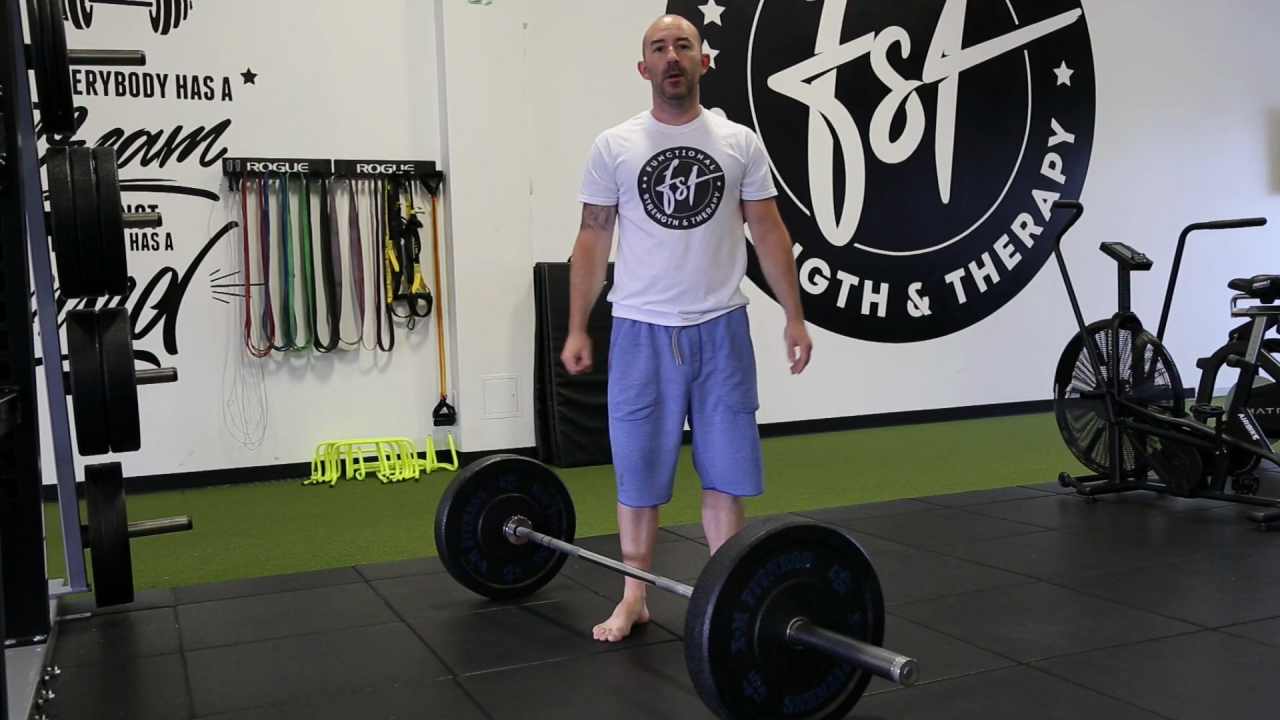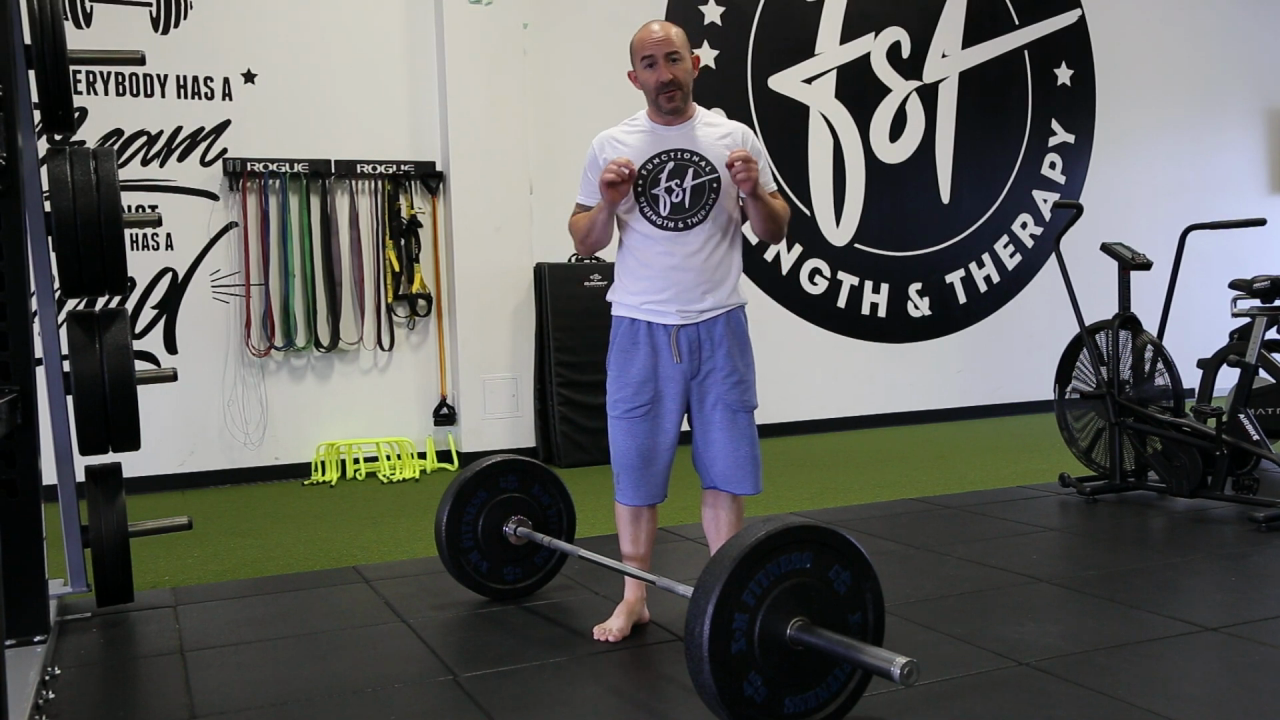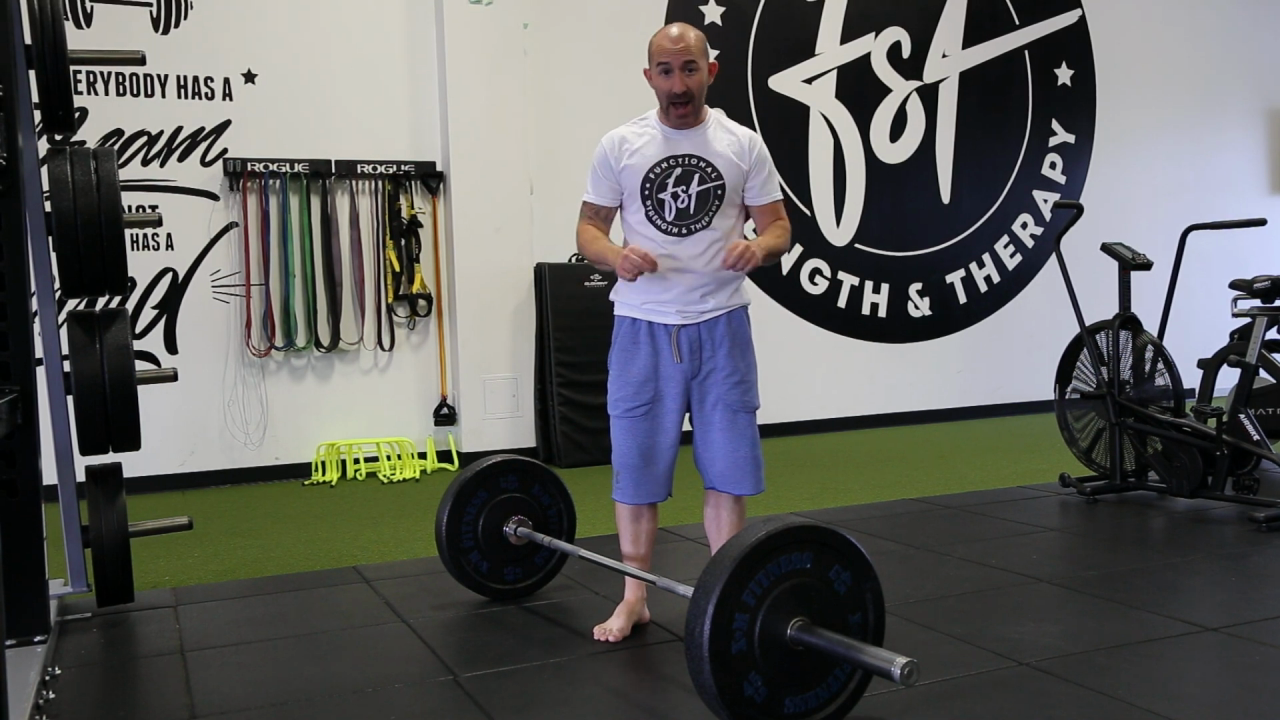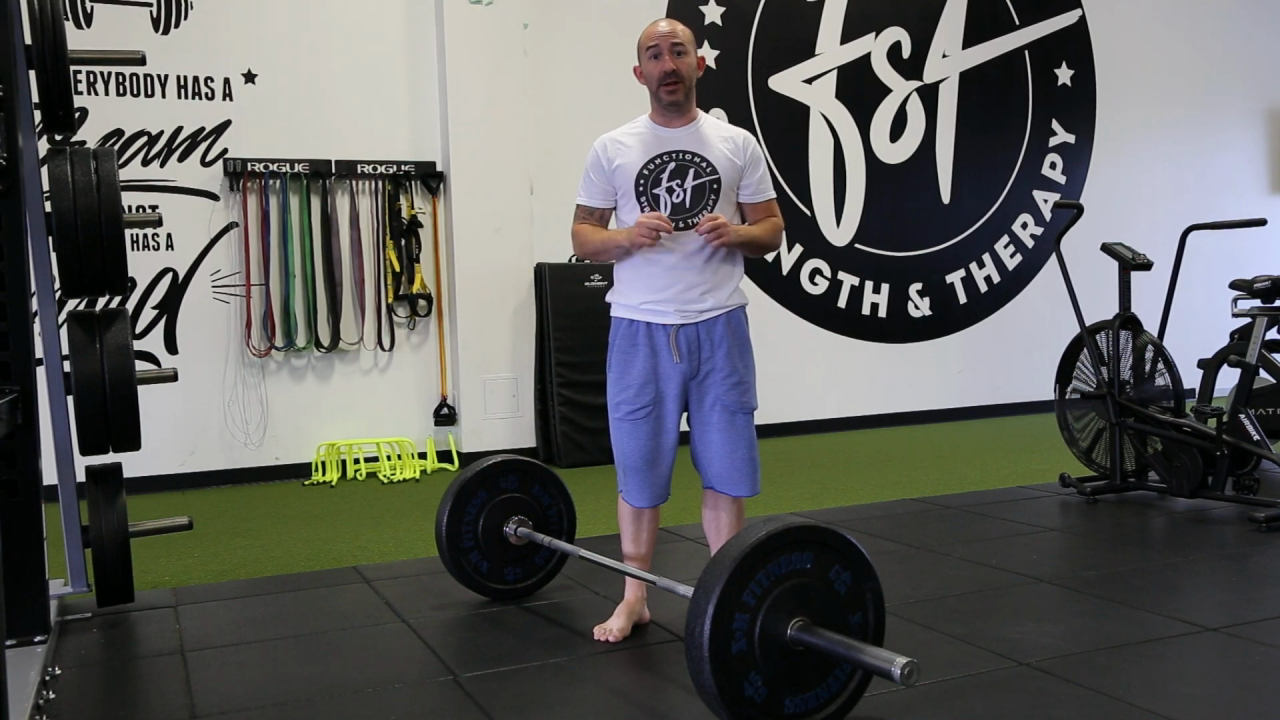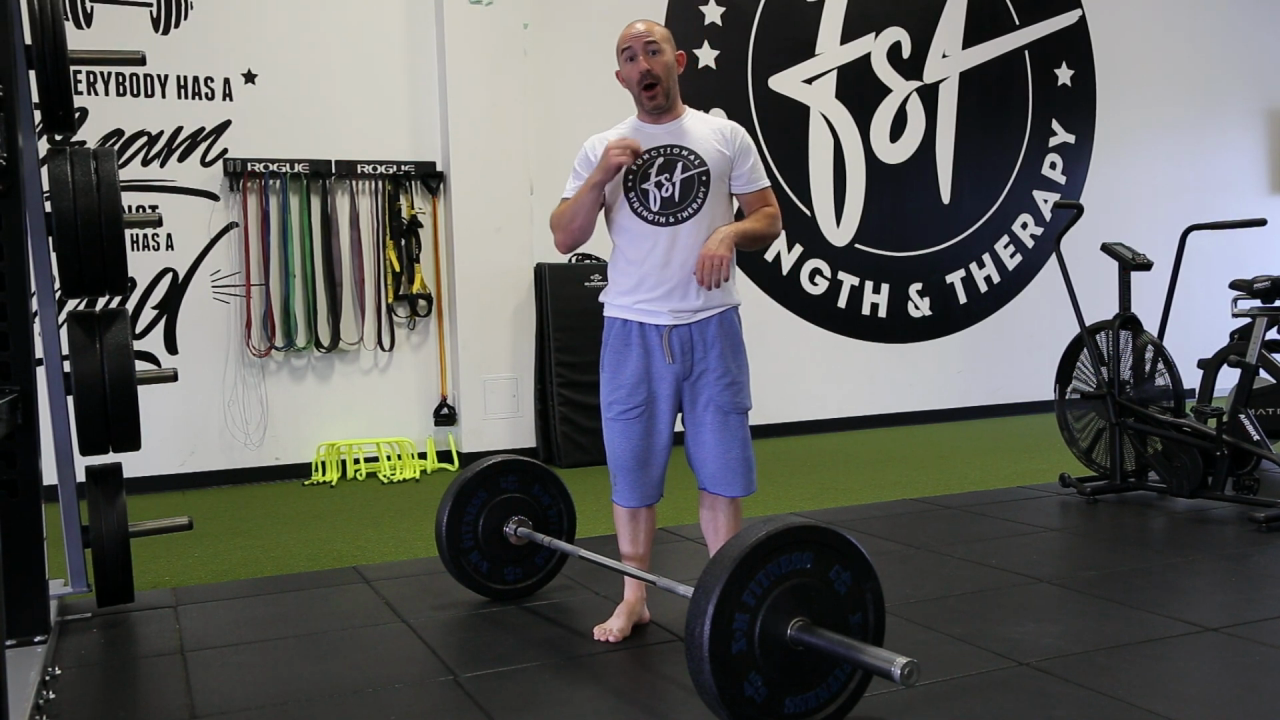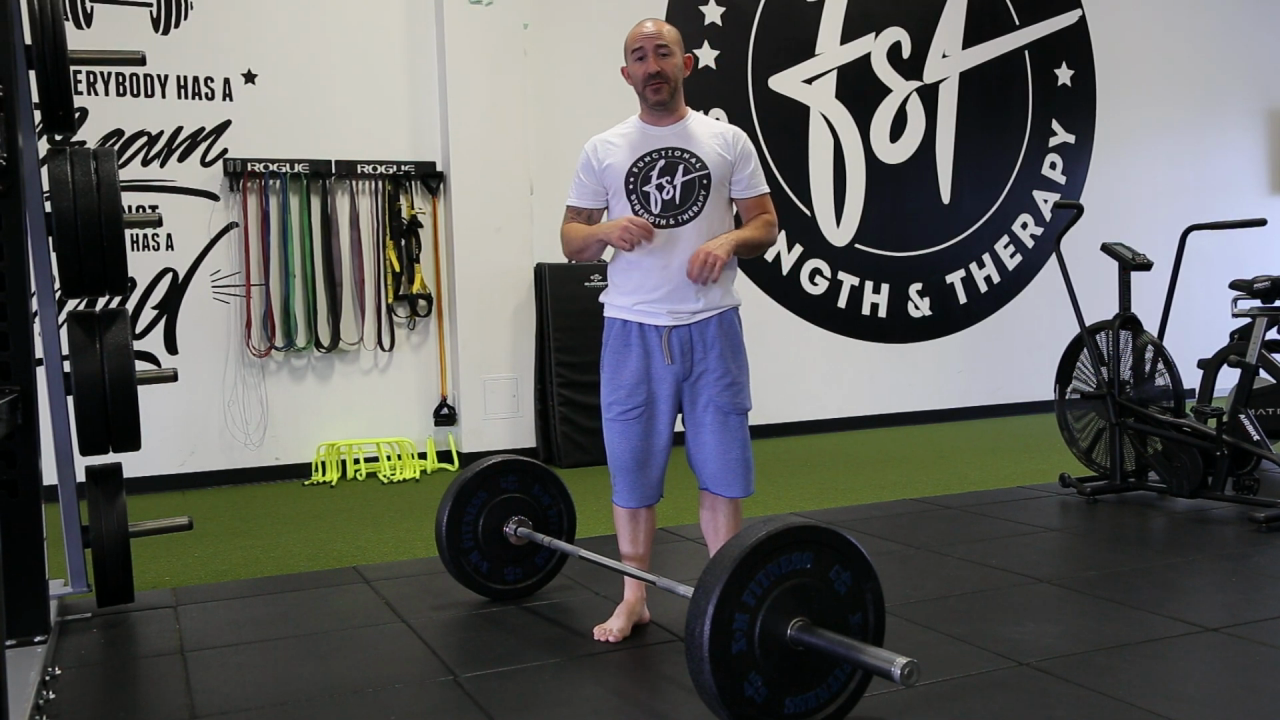
dt=0.7s
person 1, frame 1
left shoulder: (739, 142)
right shoulder: (613, 145)
left elbow: (769, 234)
right elbow: (593, 241)
left wrist: (795, 316)
right wrist: (576, 328)
left hip: (720, 328)
right hip: (641, 331)
left knee: (725, 468)
right knee: (638, 470)
right ankle: (634, 598)
person 1, frame 2
left shoulder: (734, 137)
right shoulder: (611, 146)
left elbow: (777, 230)
right elbow: (583, 241)
left wrist: (753, 191)
right wrist: (609, 202)
left hip: (717, 325)
right hip: (641, 328)
left knee: (725, 464)
right knee: (636, 463)
right ankle: (634, 597)
person 1, frame 3
left shoulder: (743, 144)
right shoulder: (620, 145)
left elbow: (780, 227)
right elbow: (588, 227)
left wrist: (756, 249)
right wrist: (616, 257)
left hip: (720, 327)
right hip: (642, 327)
left knee: (726, 465)
right knee: (636, 463)
right ankle: (634, 597)
person 1, frame 4
left shoulder: (737, 144)
right shoulder: (611, 149)
left elbow: (773, 230)
right elbow: (583, 238)
left wrist: (737, 234)
right wrist: (626, 236)
left hip: (718, 326)
right hip: (640, 330)
left knee: (725, 467)
right knee: (638, 467)
right ankle: (634, 597)
person 1, frame 5
left shoulder: (726, 136)
right shoulder: (600, 148)
left elbow: (769, 217)
right elbow: (564, 237)
left wrist: (730, 233)
right wrist: (601, 177)
left hip: (710, 325)
right hip: (633, 329)
left knee: (721, 465)
right knee: (632, 464)
right ankle: (634, 597)
person 1, frame 6
left shoulder: (727, 140)
right shoulder: (603, 150)
left elbow: (766, 223)
right elbow: (570, 240)
left wrist: (729, 243)
right wrist: (607, 231)
left hip: (711, 326)
right hip: (633, 330)
left knee: (721, 466)
right knee: (632, 465)
right ankle: (634, 597)
